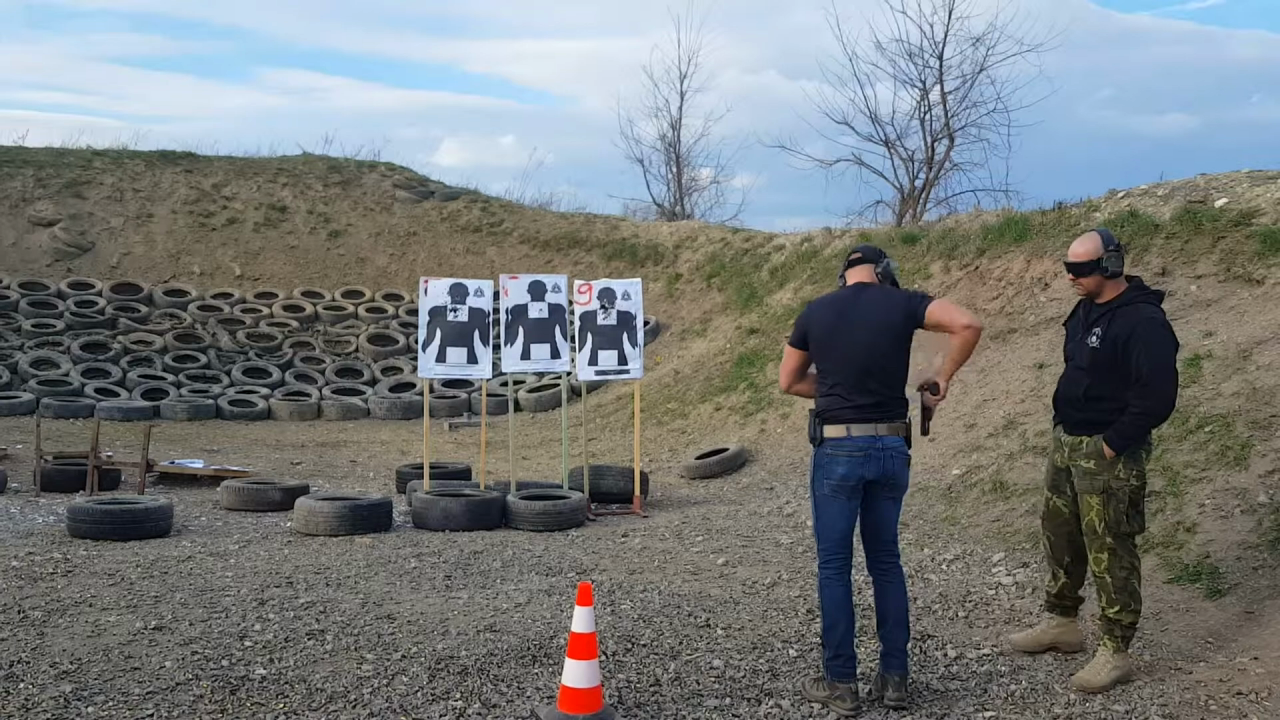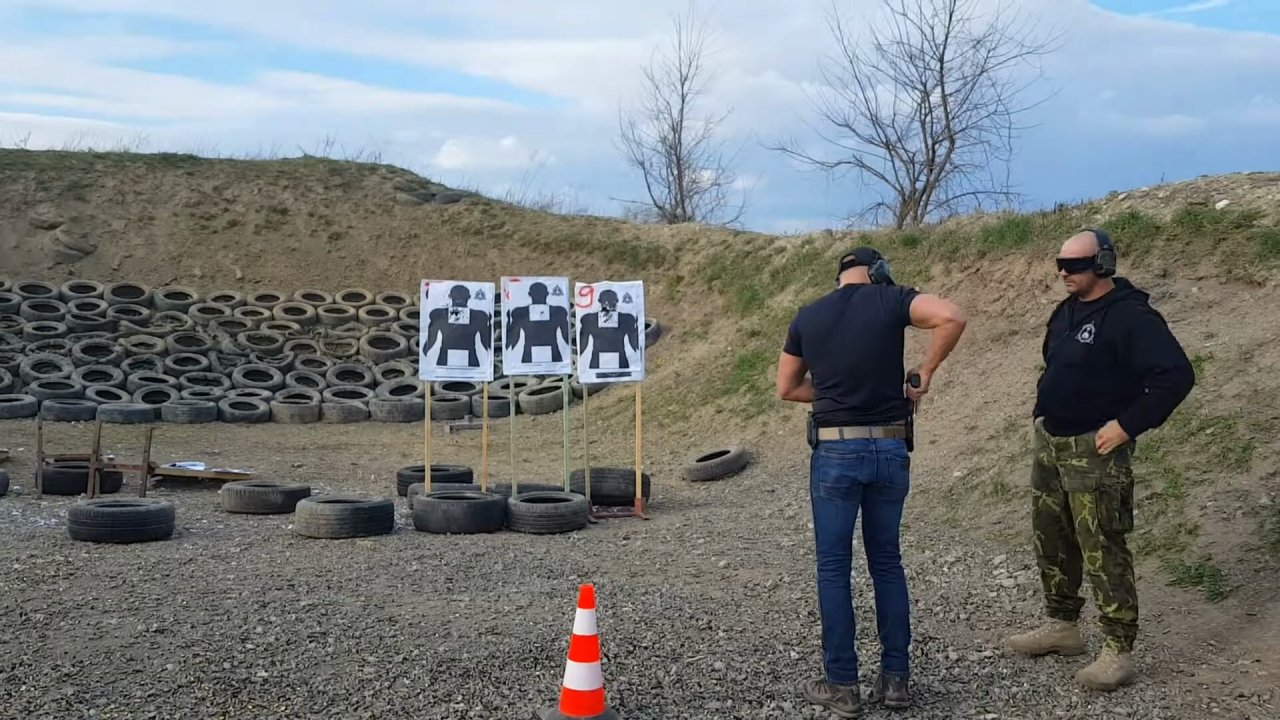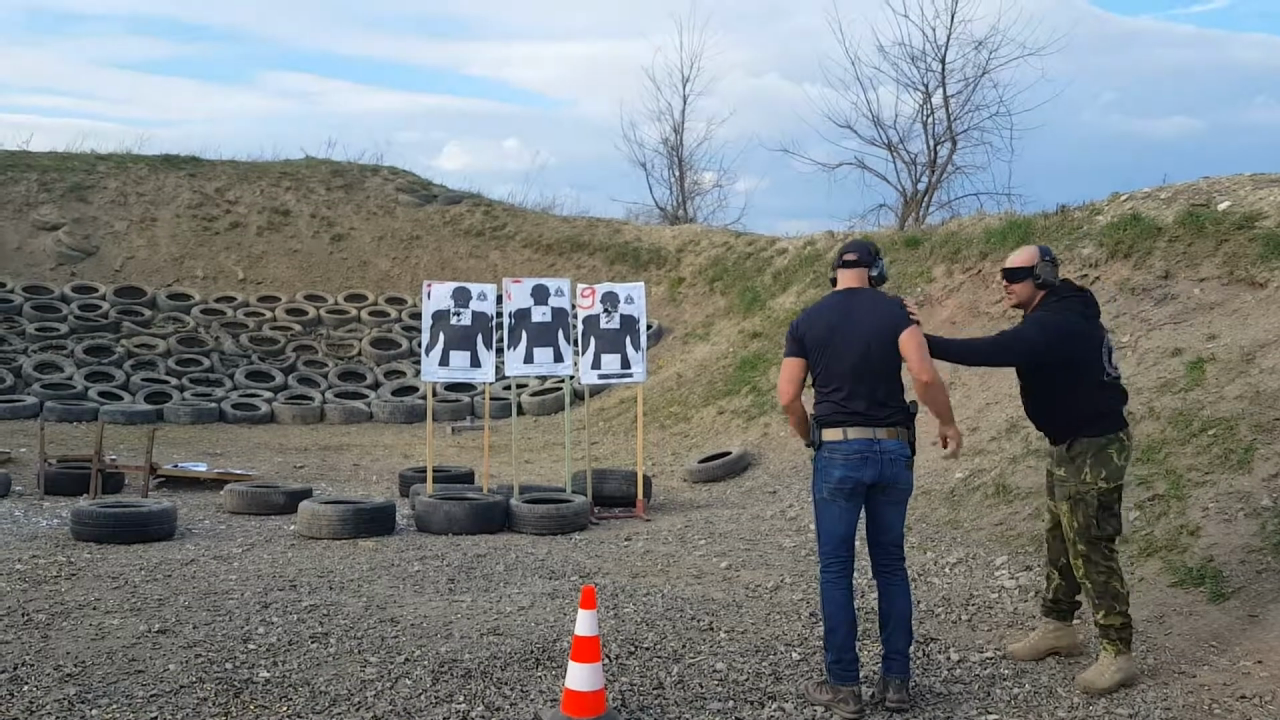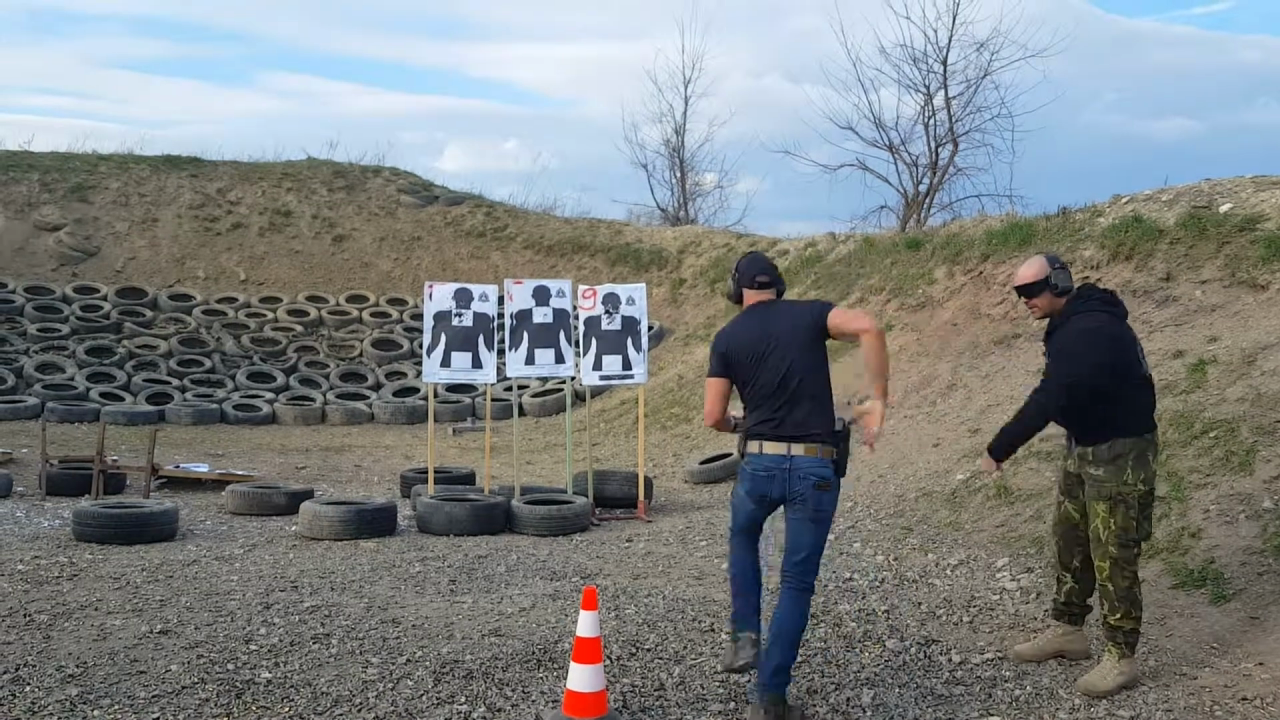
dt=0.4s
person 1, frame 1
left shoulder: (815, 312)
right shoulder: (902, 303)
left elbow: (788, 381)
right elbow: (969, 323)
right wrist: (945, 374)
left hip: (838, 450)
right hip: (890, 449)
left knee: (834, 565)
right knee: (886, 561)
right ankle: (893, 676)
person 1, frame 2
left shoulder: (808, 317)
right shoulder: (893, 299)
left elbow: (786, 387)
right elbow: (952, 318)
right wrist: (924, 374)
left hip: (836, 453)
right hip: (889, 451)
left knee: (833, 568)
right knee: (886, 563)
right ankle: (895, 677)
person 1, frame 3
left shoulder: (806, 322)
right shoulder: (891, 310)
left elbow: (789, 399)
right elbow: (925, 374)
left wrist: (812, 440)
right wrist: (947, 420)
left hip: (839, 453)
right hip: (893, 451)
left knee: (836, 569)
right knee: (890, 564)
right ankle: (895, 680)
person 1, frame 4
left shoulder: (728, 338)
right shoulder: (810, 312)
left elbow: (714, 417)
right elbow: (871, 329)
right wrist: (879, 400)
left hip: (762, 464)
right hip: (815, 468)
left knee: (743, 539)
right knee: (797, 584)
left ankle: (743, 638)
person 2, frame 1
left shoulder: (1142, 321)
right shoulder: (1085, 311)
left elbow: (1158, 397)
left wrist: (1112, 444)
left hip: (1108, 451)
right hip: (1067, 441)
left knee: (1109, 551)
right knee: (1060, 536)
left ankle: (1115, 653)
right ankle: (1061, 623)
person 2, frame 2
left shoulder: (1131, 317)
right shoulder: (1066, 312)
left elbow: (1176, 374)
left wrist: (1127, 424)
right wrist: (1042, 413)
left hip: (1096, 447)
right hip: (1050, 440)
left knee: (1102, 548)
right knee: (1051, 538)
left ankle: (1118, 652)
right ankle: (1061, 626)
person 2, frame 3
left shoulder: (1052, 325)
right shoulder: (1065, 311)
left elbow: (992, 349)
left wrist: (927, 343)
left hip: (1093, 451)
right hip: (1071, 446)
left knee: (1088, 551)
right knee: (1062, 542)
left ankle: (1117, 655)
right ankle: (1059, 626)
person 2, frame 4
left shoulder: (1087, 332)
right shoulder: (1071, 322)
left elbow: (1048, 398)
left wrist: (998, 450)
left hip: (1121, 452)
right hip: (1086, 447)
left knee: (1112, 556)
right knee: (1070, 543)
left ankle: (1122, 659)
right ankle: (1068, 630)
